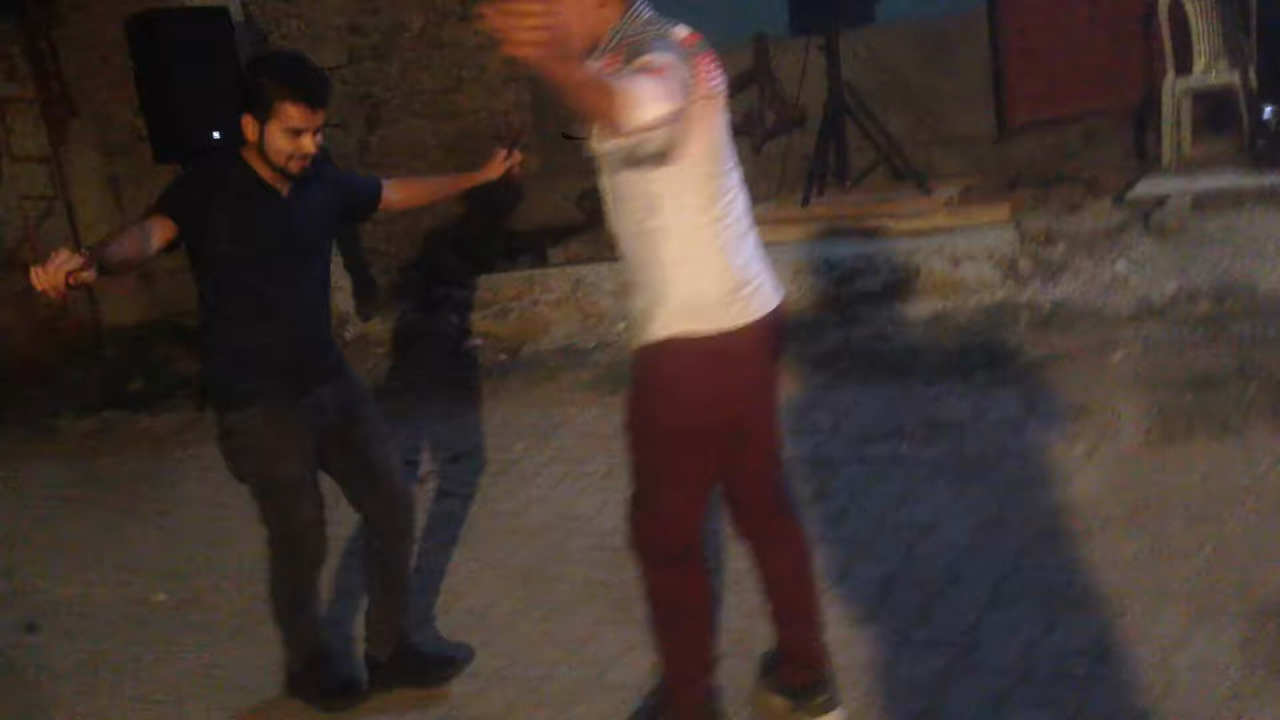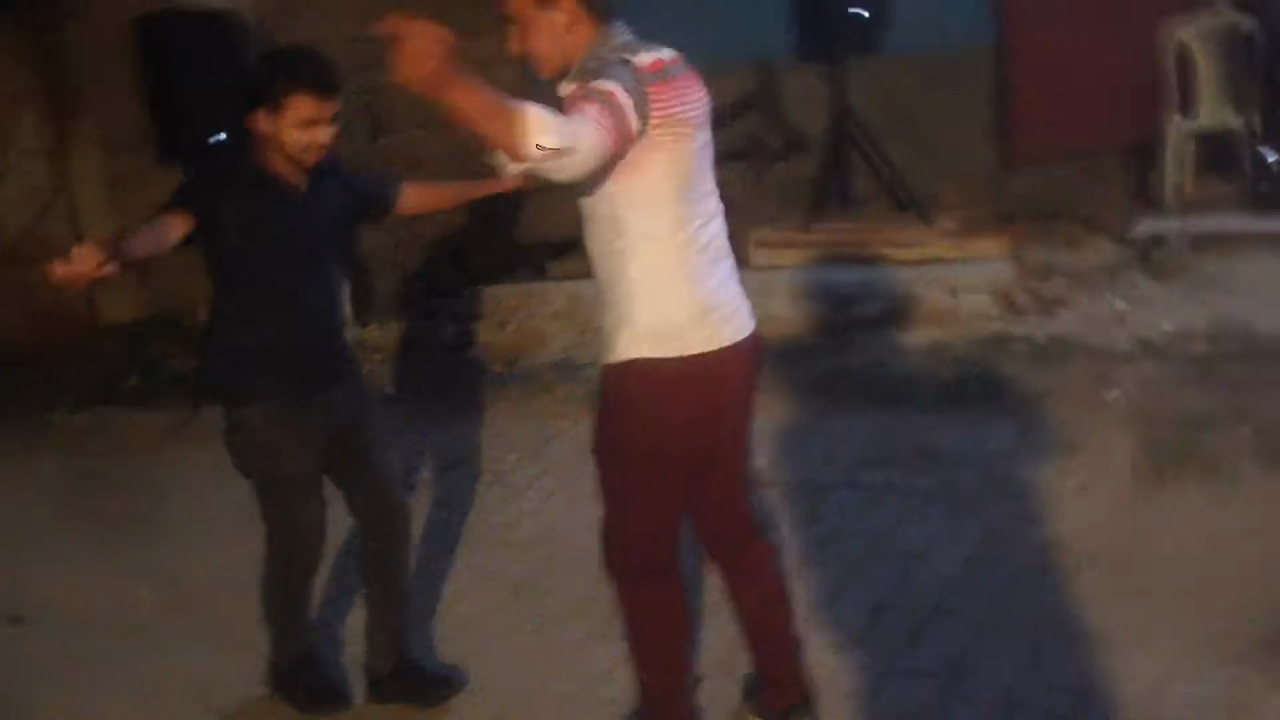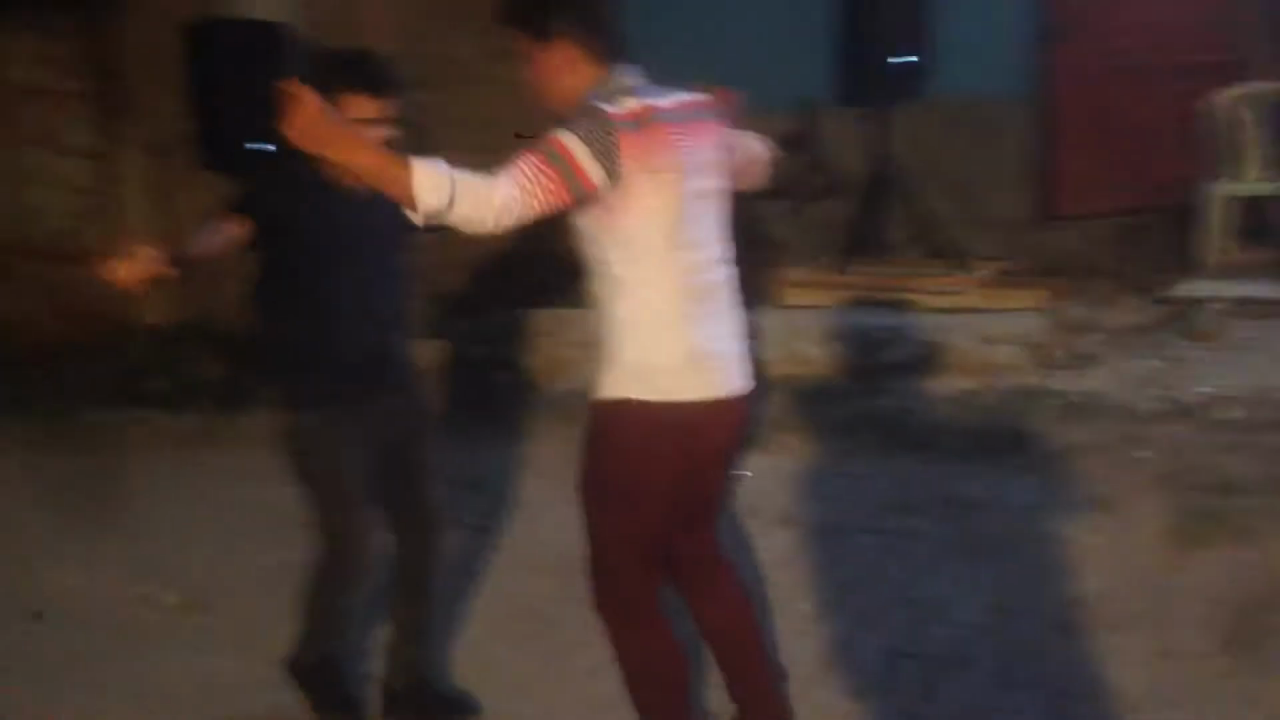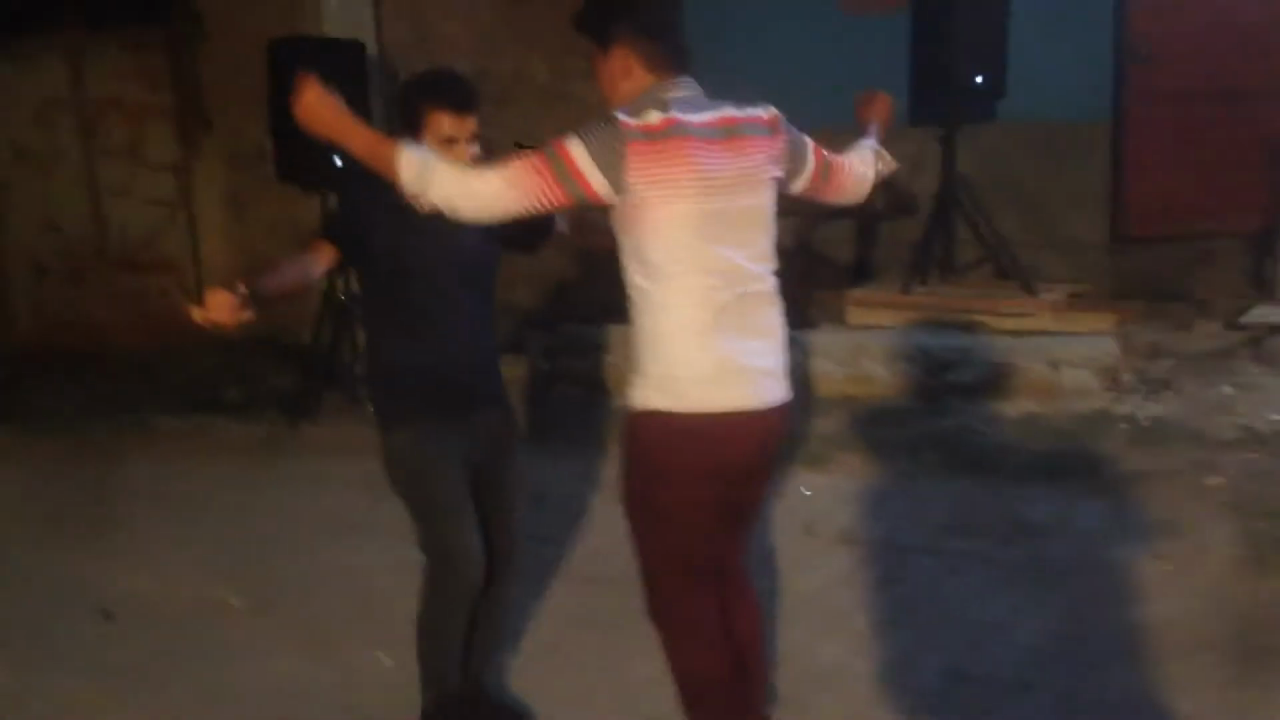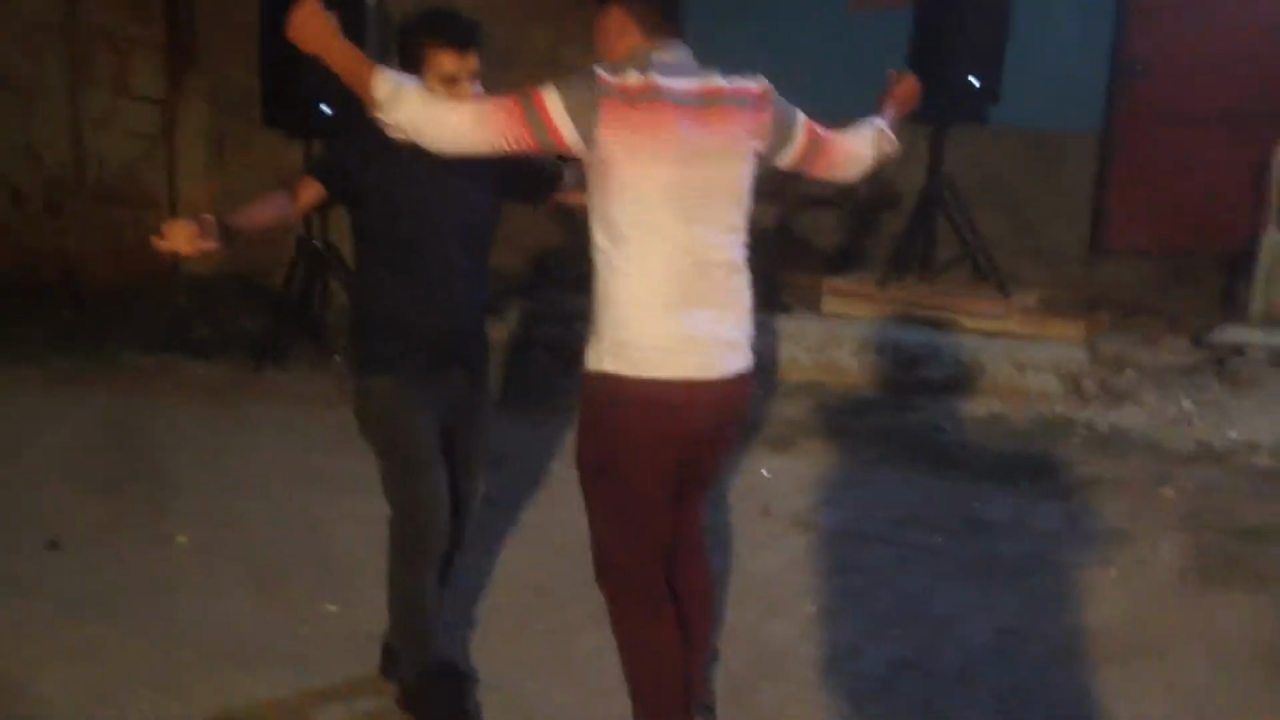
dt=0.2s
person 1, frame 1
left shoulder: (657, 58)
left elbow: (646, 120)
left wrist: (555, 60)
left hip: (696, 338)
right hip: (745, 318)
left knee: (664, 529)
right knee: (762, 501)
person 1, frame 2
left shoulder: (620, 80)
right shoulder: (657, 64)
left elbow: (566, 147)
left wrist: (448, 82)
left hip: (663, 362)
right hip: (723, 341)
left knee: (638, 549)
right knee: (729, 523)
person 1, frame 3
left shoulder: (601, 131)
right shoulder: (694, 113)
left elbow: (488, 203)
right elbow: (744, 161)
left wrist: (337, 142)
left hip: (649, 403)
right hip: (724, 390)
left knee: (624, 583)
right knee: (695, 556)
person 1, frame 4
left shoulder: (621, 142)
right shoulder: (761, 128)
left elbow: (478, 194)
right elbow: (847, 180)
left wrist: (342, 130)
right wrist: (872, 133)
left hip: (677, 412)
right hip: (763, 402)
left knee: (682, 597)
right knee: (721, 567)
person 1, frame 5
left shoulder: (598, 100)
right shoulder: (752, 101)
left elbow: (445, 125)
right elbow: (845, 156)
right wrist: (892, 112)
left hip: (637, 384)
right hip: (724, 377)
left knee: (632, 572)
right knee: (678, 540)
person 2, frame 1
left shoulder: (322, 184)
right shoulder: (207, 187)
left elbow: (394, 192)
right elbow: (150, 233)
left wrist: (477, 176)
right wrist: (93, 261)
left hip: (328, 379)
right hip: (255, 400)
left knee: (391, 504)
right knee: (299, 538)
left ankle: (391, 650)
right ankle: (307, 662)
person 2, frame 2
left shoulder: (339, 180)
right shoulder: (224, 182)
left elbow: (411, 195)
right elbow: (167, 228)
left wrist: (494, 181)
right wrist: (109, 253)
left hip: (335, 379)
right hip: (267, 397)
left knee: (388, 514)
right knee: (298, 536)
left ankle: (391, 665)
right ankle: (293, 665)
person 2, frame 3
right shoulder: (285, 185)
right elbow: (229, 229)
right wrist: (169, 259)
left hip: (393, 389)
right hip: (321, 401)
left knee: (420, 532)
right knee: (352, 545)
right ankle: (318, 660)
person 2, frame 4
right shoulder: (374, 206)
left elbow: (557, 231)
right elbow: (317, 259)
right wrist: (252, 294)
left hip: (487, 408)
right hip: (416, 418)
left knee: (498, 552)
right knee: (459, 559)
person 2, frame 5
left shoulder: (489, 154)
right shoulder: (370, 150)
left elbow: (566, 187)
right elbow: (297, 197)
right wrist: (221, 229)
left hip: (465, 363)
right hip: (394, 370)
left knee: (452, 517)
right knee: (423, 520)
left ankle: (408, 646)
